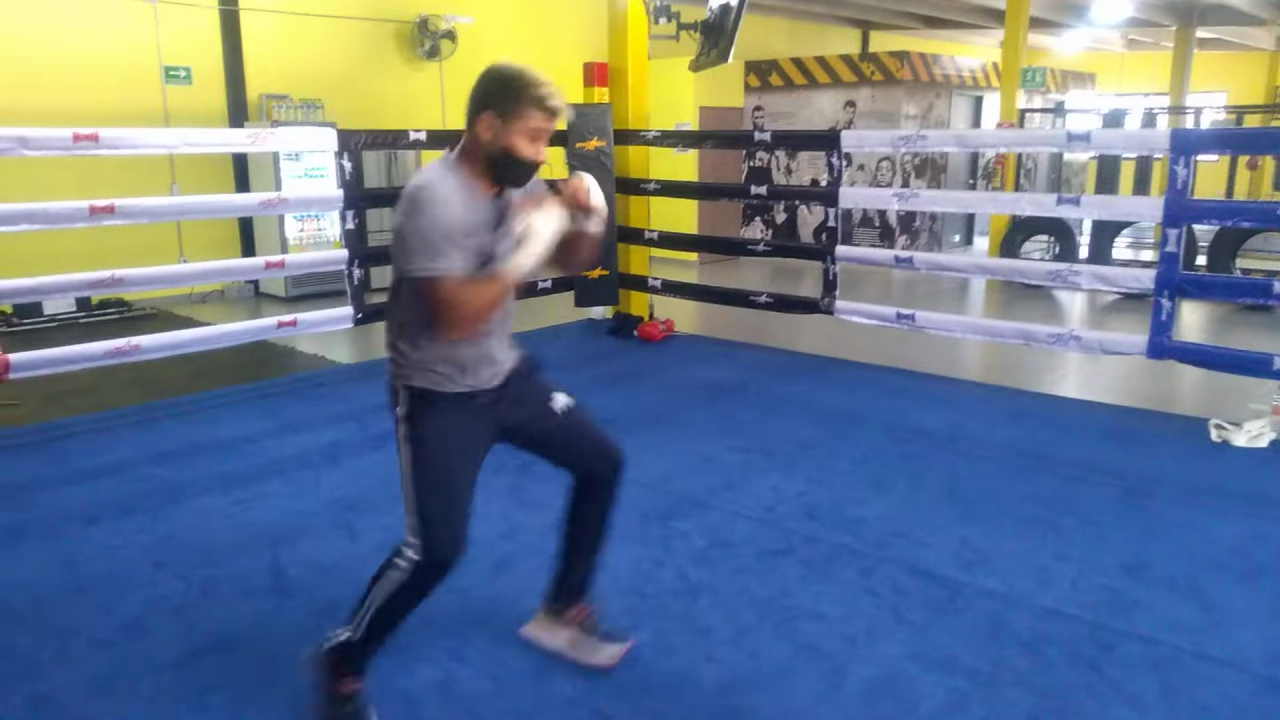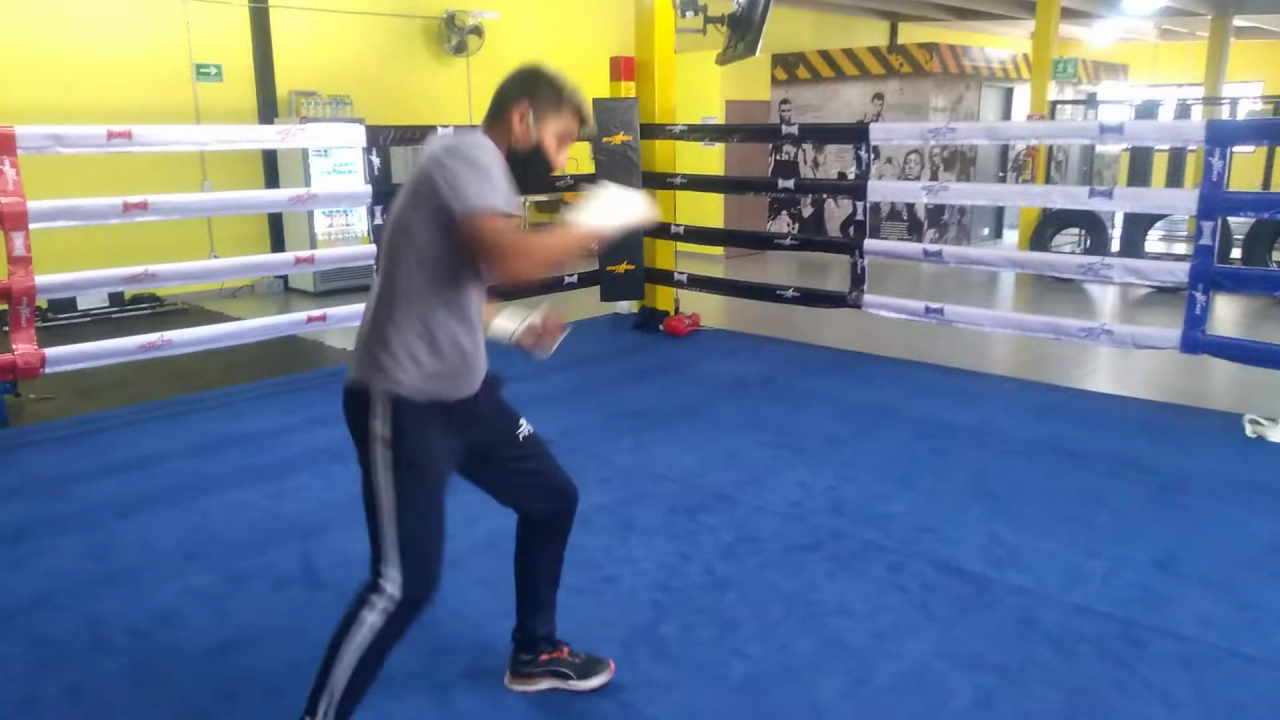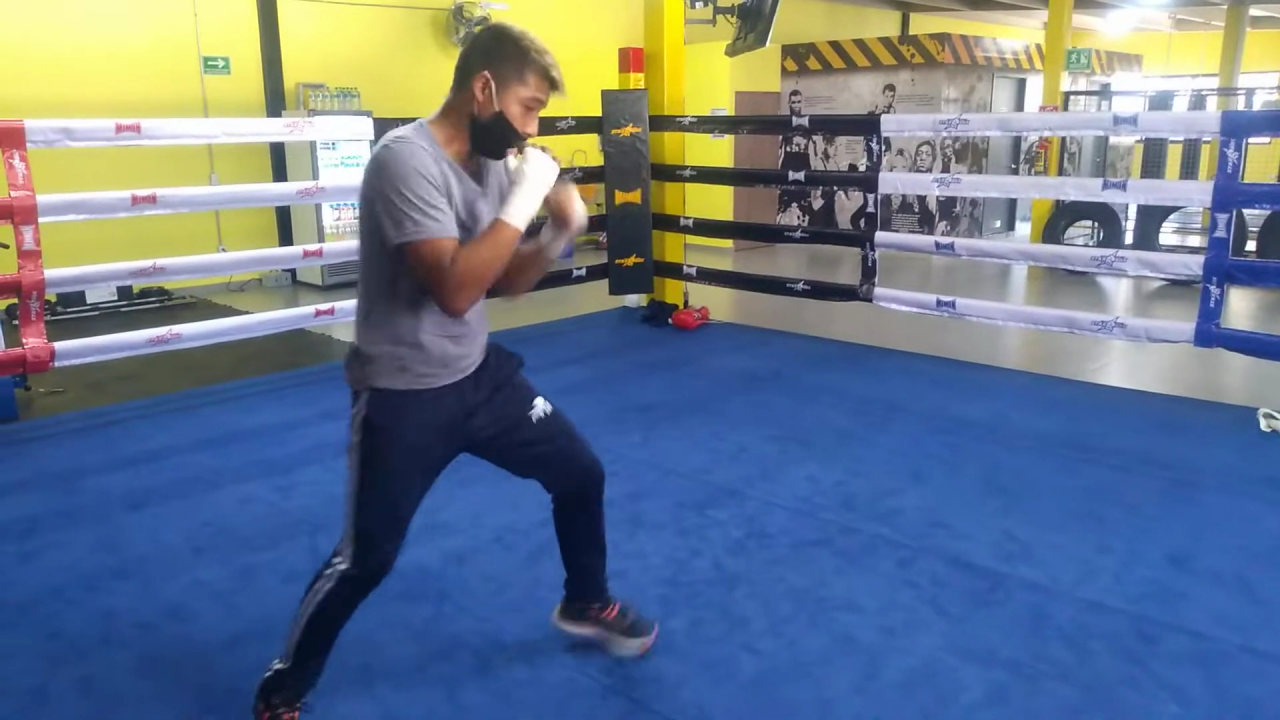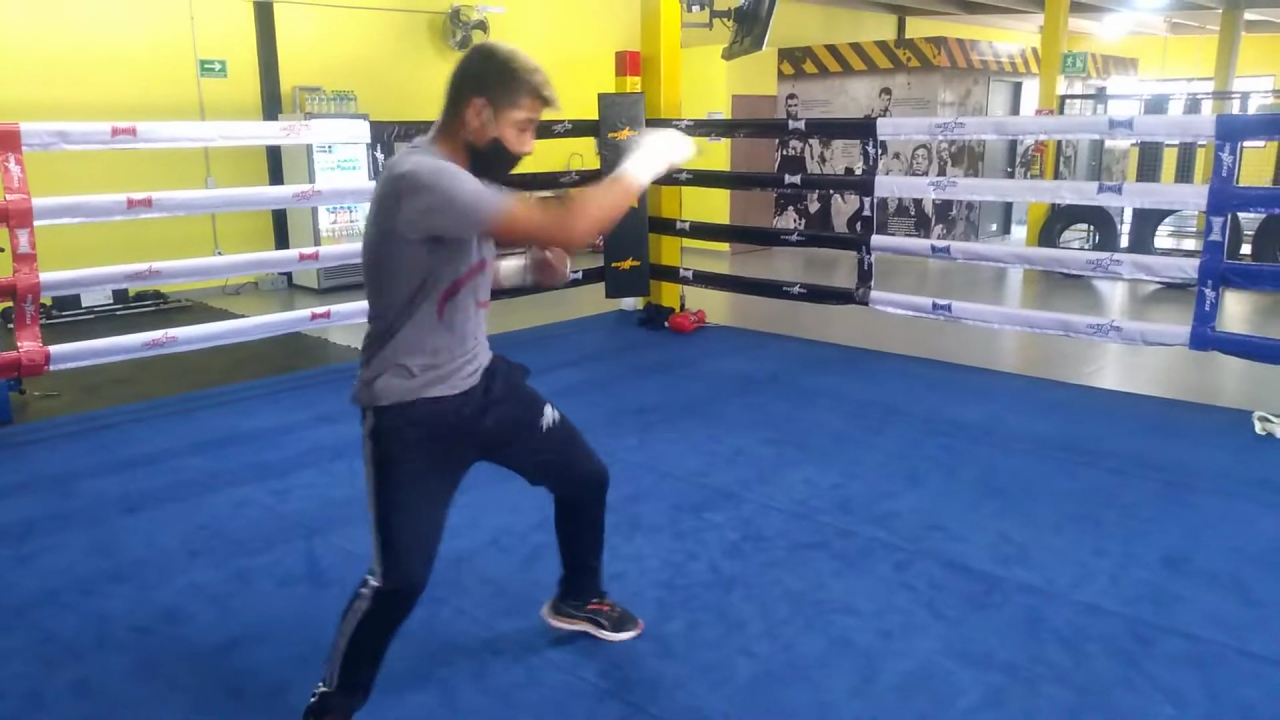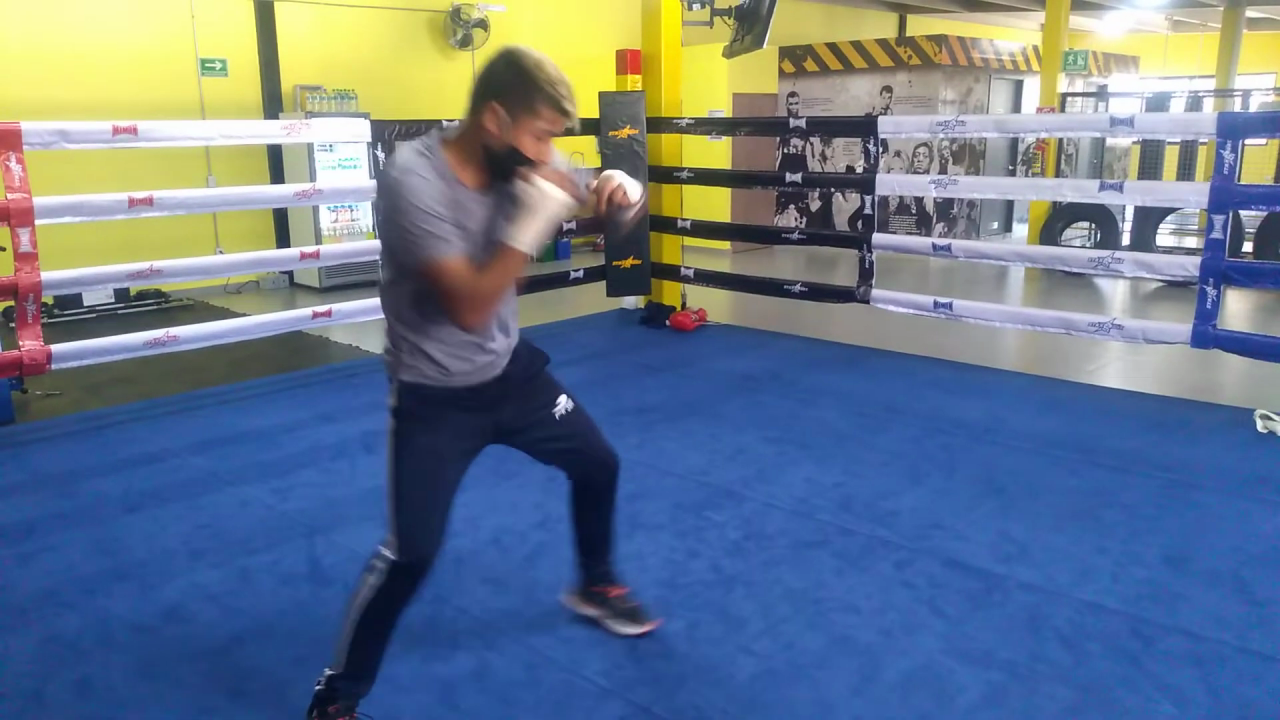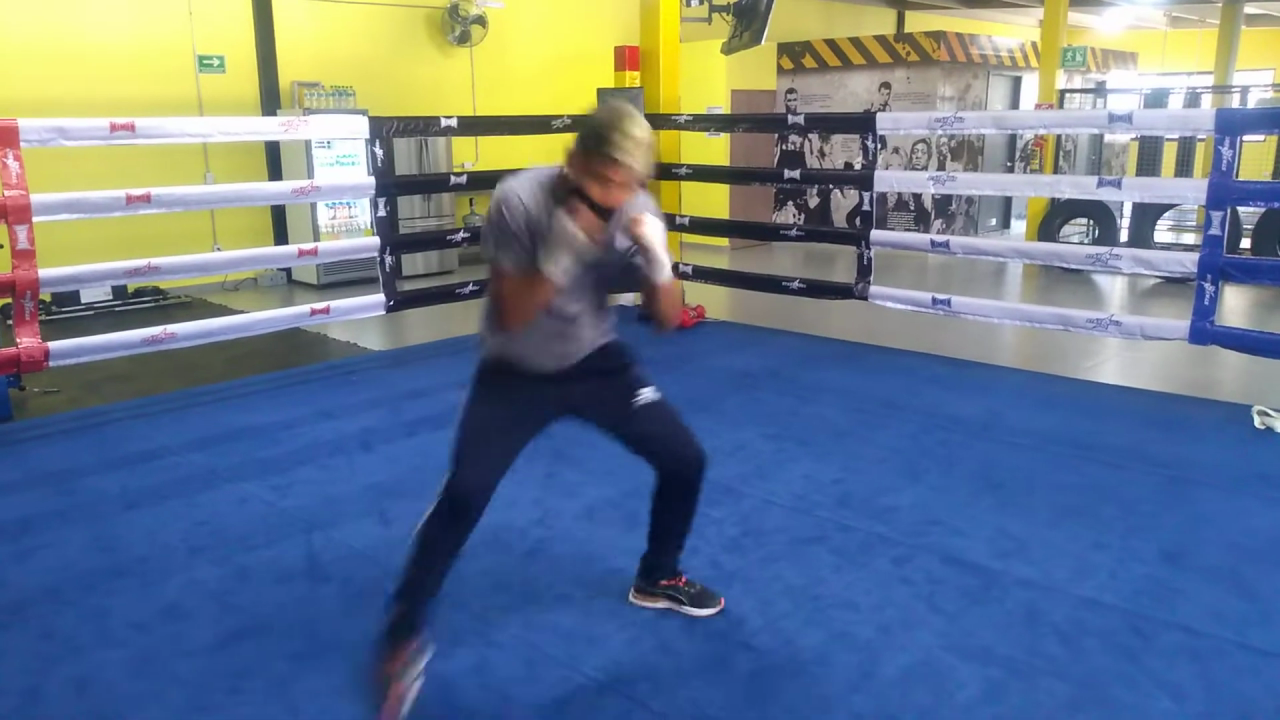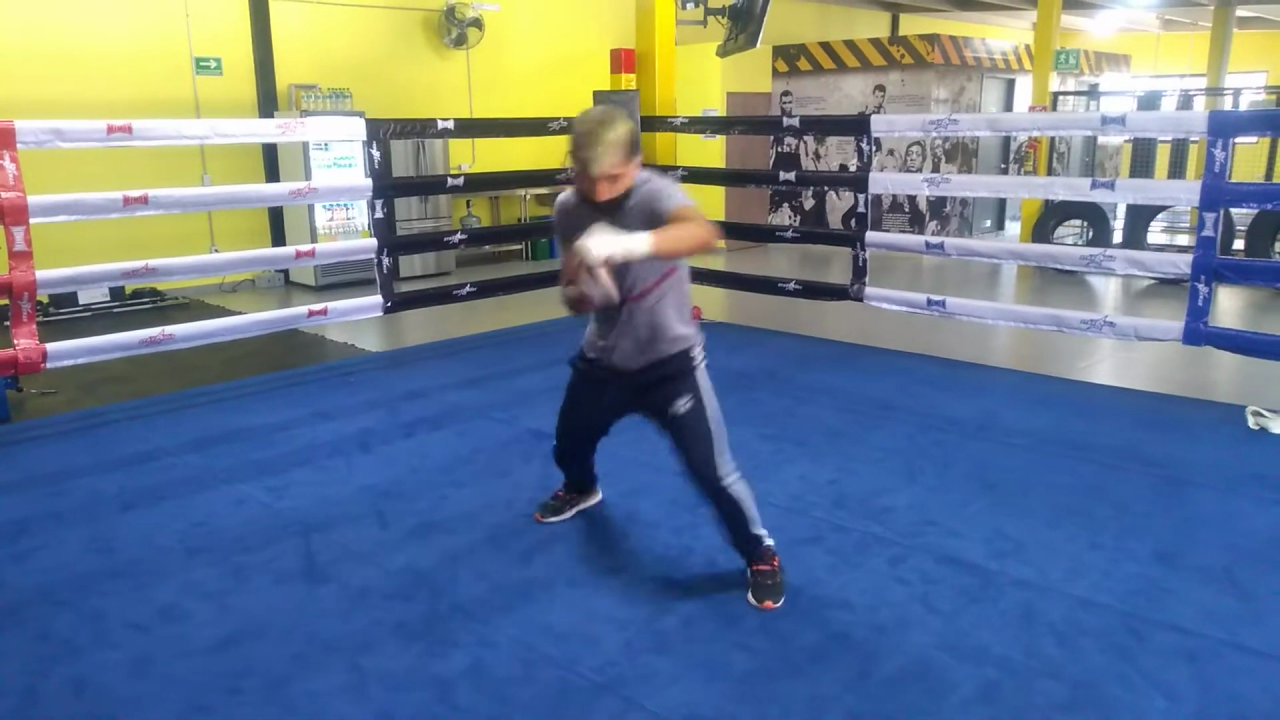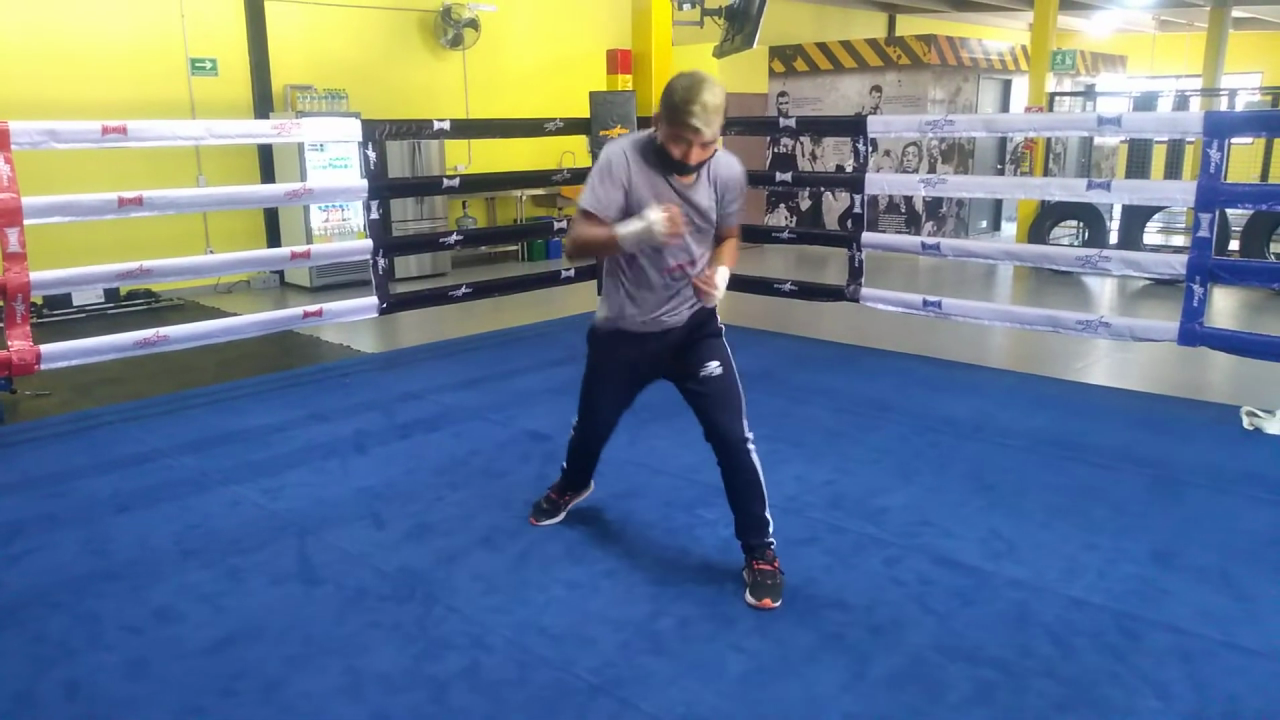
dt=0.3s
person 1, frame 1
left shoulder: (511, 184)
right shoulder: (435, 197)
left elbow: (572, 256)
right elbow: (458, 319)
left wrist: (586, 219)
right wrist: (527, 247)
left hip: (503, 374)
right hip: (438, 389)
left knee: (601, 463)
right knee: (434, 548)
left ankle: (567, 608)
right ankle: (344, 664)
person 1, frame 2
left shoulder: (482, 169)
right shoulder: (467, 156)
right elbow: (513, 259)
left wrist: (509, 326)
right wrist: (600, 219)
left hip: (464, 393)
right hip: (411, 404)
left knee: (553, 499)
right knee: (405, 582)
left ankle: (535, 652)
person 1, frame 3
left shoulder: (493, 161)
right shoulder: (406, 159)
left elbow: (510, 280)
right elbow: (456, 288)
left wrist: (559, 232)
right wrist: (521, 205)
left hip: (478, 373)
right hip: (402, 393)
left knee: (580, 474)
right knee: (367, 558)
left ankle: (588, 604)
person 1, frame 4
left shoulder: (469, 175)
right shoulder: (422, 180)
right elbow: (562, 231)
left wrist: (520, 270)
right wrist: (646, 160)
left hip: (480, 379)
right hip: (412, 408)
left knee: (586, 477)
right knee: (400, 577)
left ankle: (577, 598)
person 1, frame 5
left shoulder: (511, 168)
right shoulder: (412, 177)
right elbow: (468, 305)
left wrist: (616, 188)
right wrist: (533, 222)
left hip: (506, 370)
right hip: (435, 392)
left knee: (598, 463)
right knee: (411, 555)
left ankle: (597, 587)
person 1, frame 6
left shoulder: (636, 210)
right shoulder: (519, 198)
left elbow: (671, 319)
right elbow: (507, 317)
left wrist: (657, 260)
right wrist: (558, 257)
left hip: (595, 359)
right hip: (516, 373)
left knee: (686, 459)
right knee: (461, 500)
left ankle: (660, 578)
right ankle: (403, 639)
person 1, frame 7
left shoulder: (657, 192)
right shoulder: (567, 209)
left elbow: (702, 237)
left wrist: (626, 244)
left hip: (670, 358)
right hip: (605, 360)
left knee: (710, 471)
right knee: (568, 446)
left ankle: (761, 553)
right ankle: (582, 487)
person 1, frame 8
left shoulder: (728, 171)
right shoulder: (622, 157)
right elbow: (578, 241)
left wrist: (721, 272)
right wrist: (637, 232)
left hip: (693, 323)
right hip: (622, 328)
left knee: (732, 437)
right knee: (590, 430)
left ankle: (759, 551)
right ankle: (572, 485)
